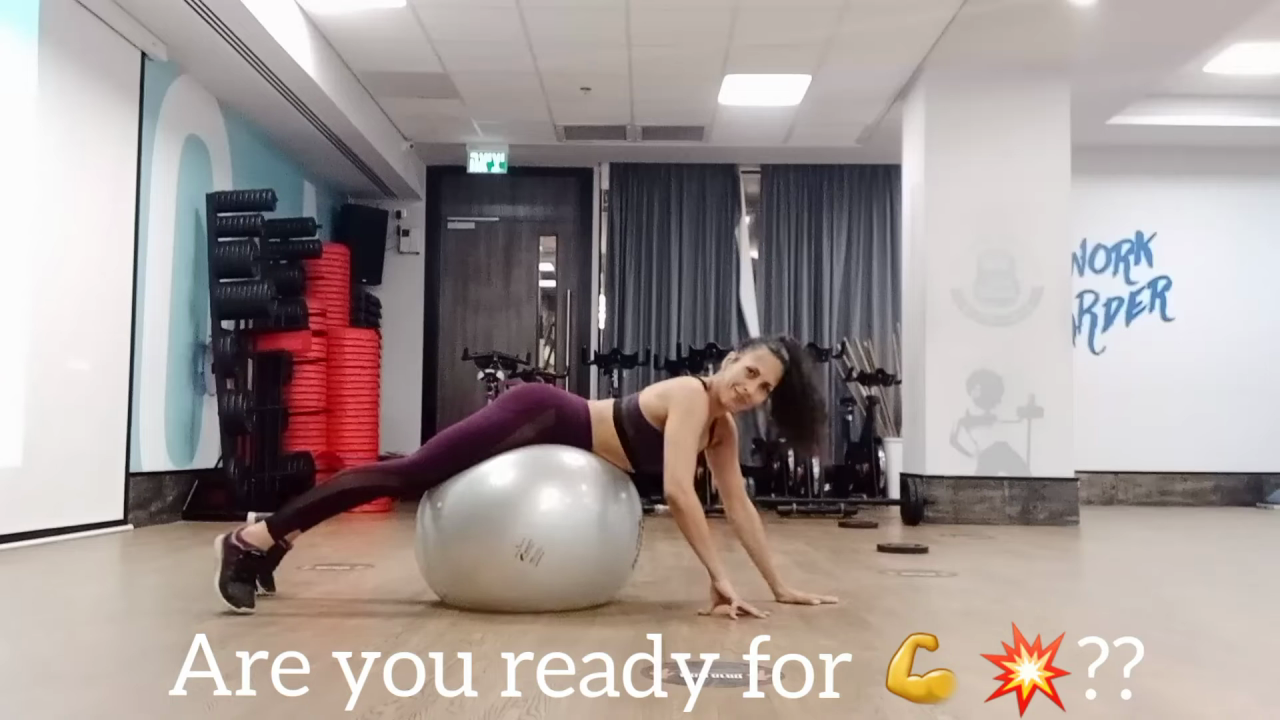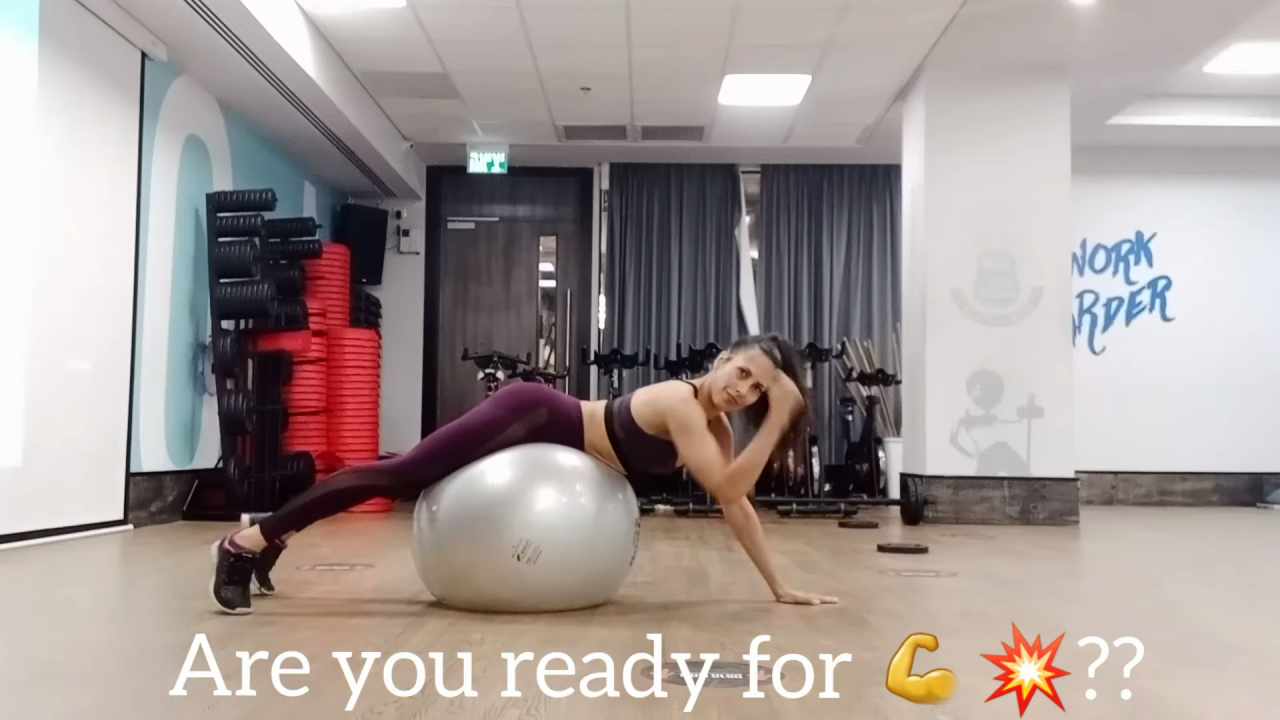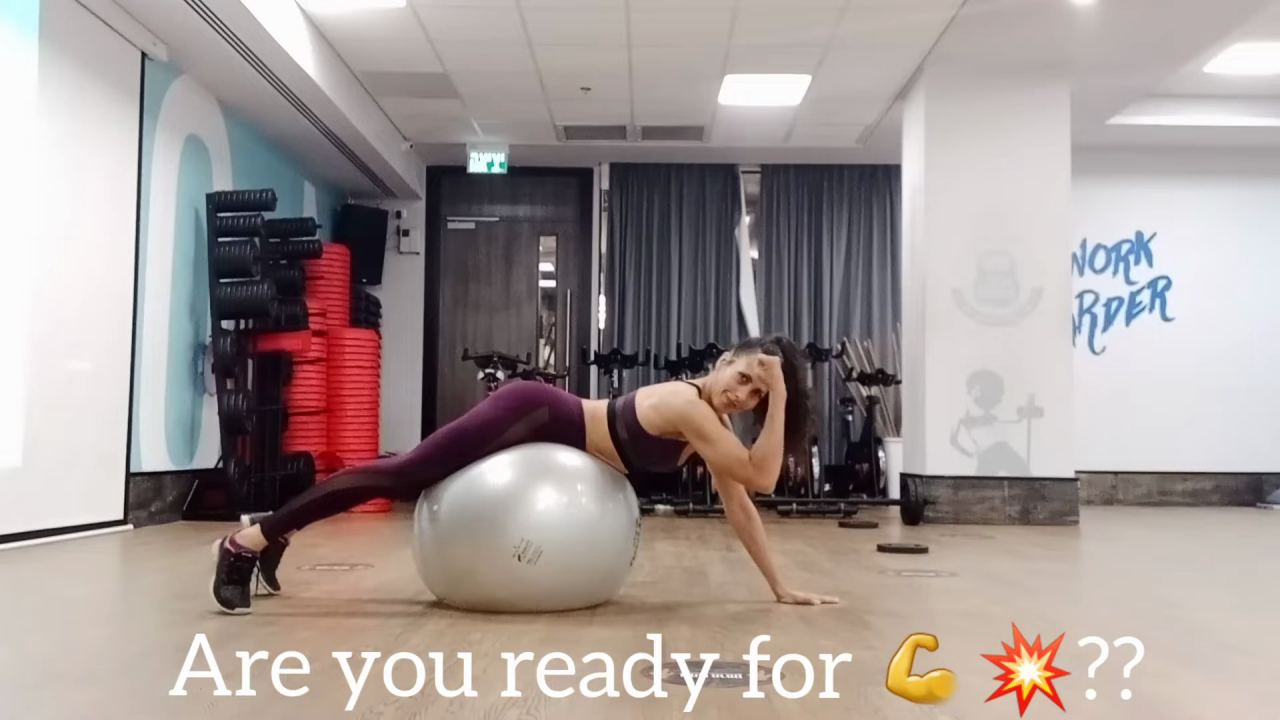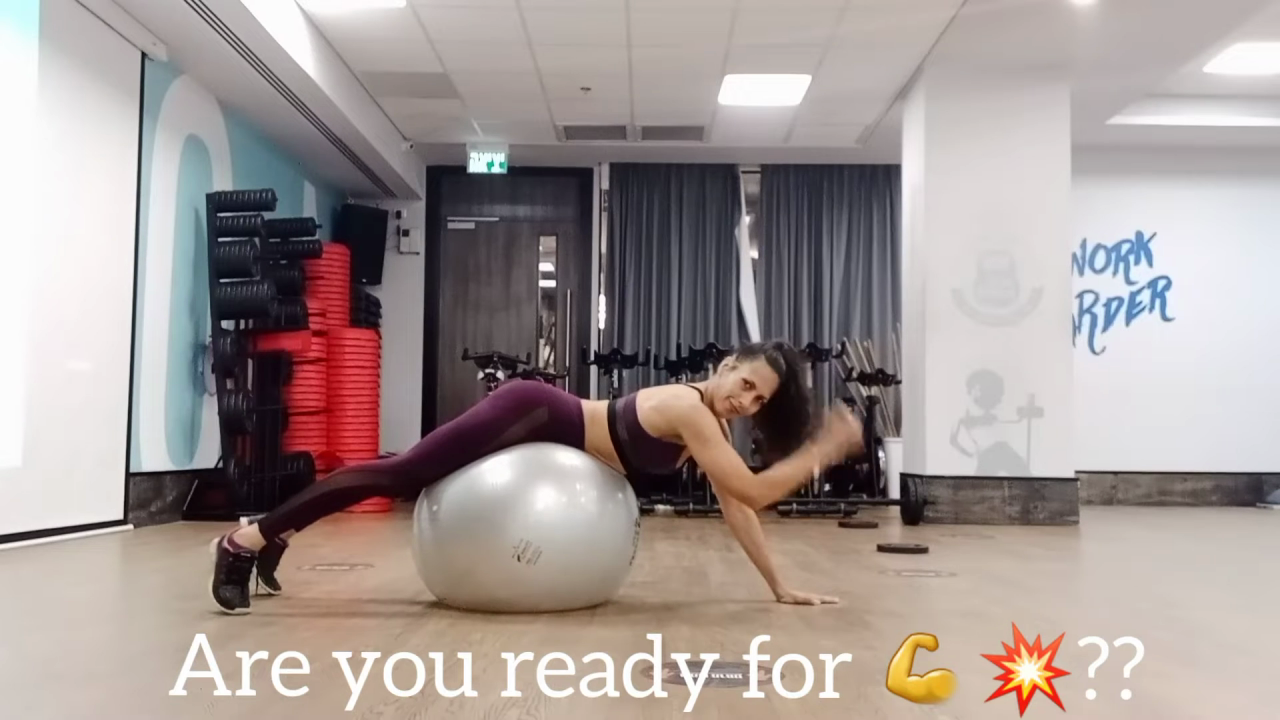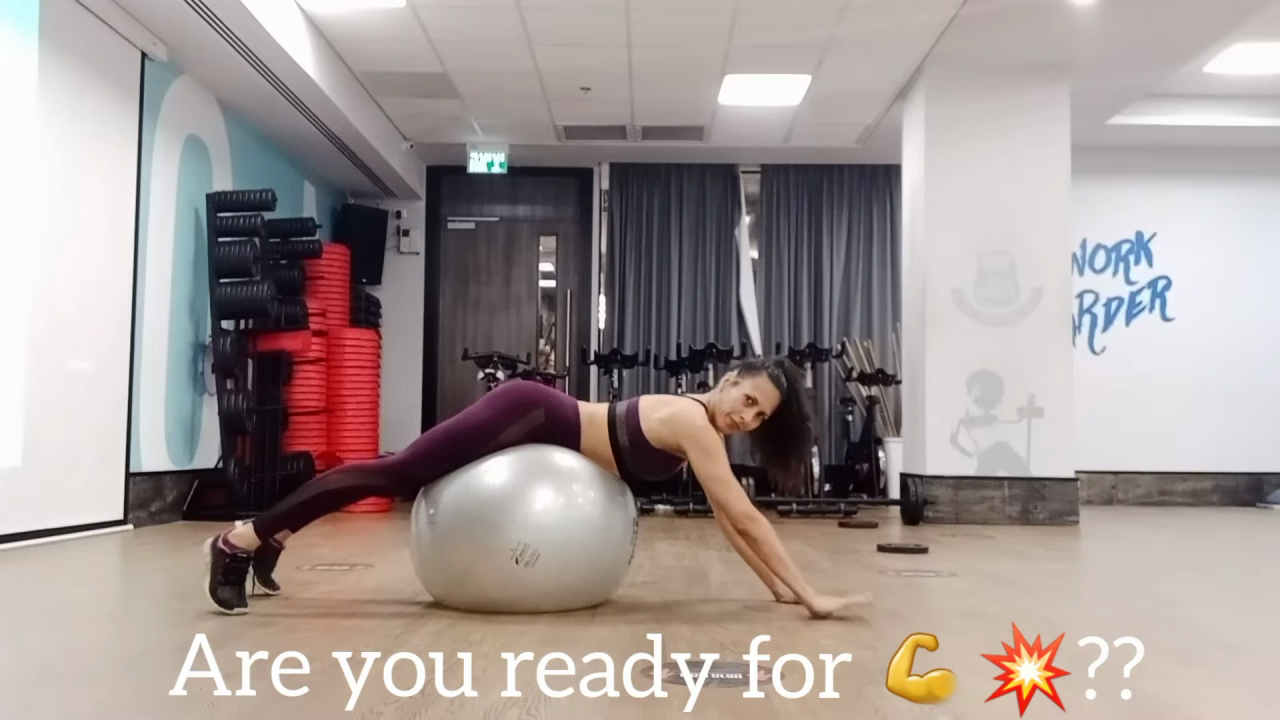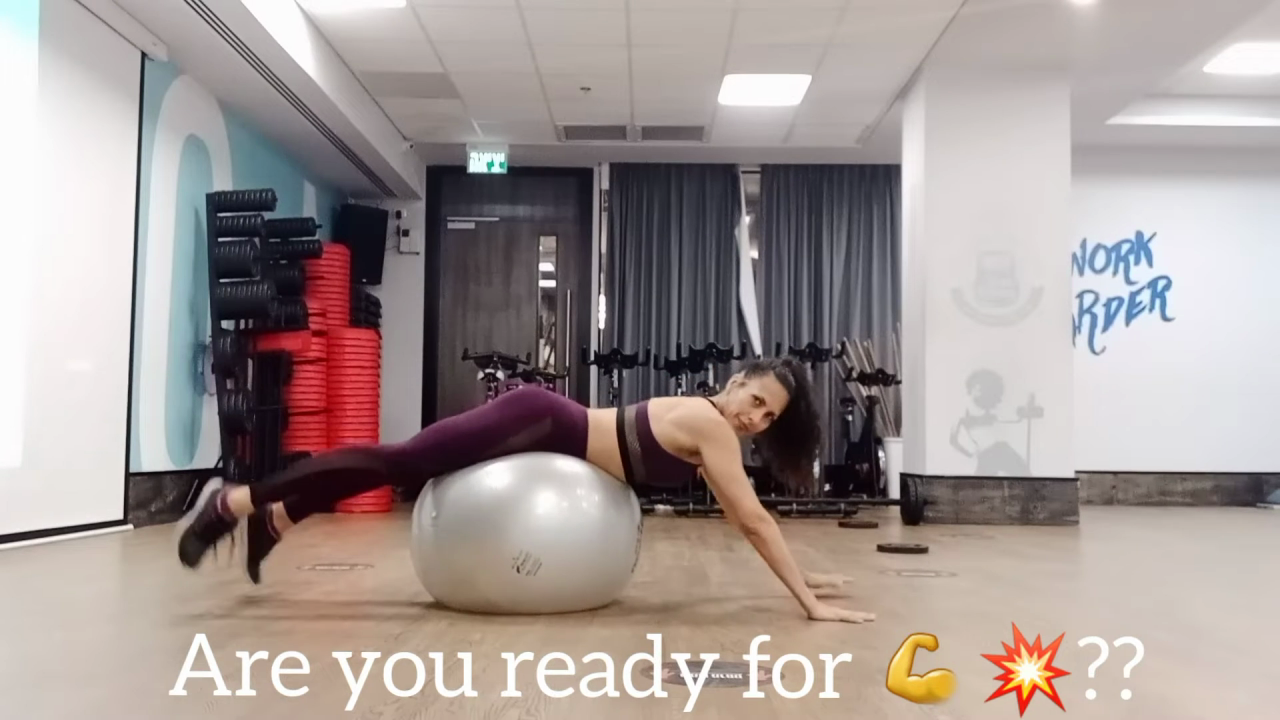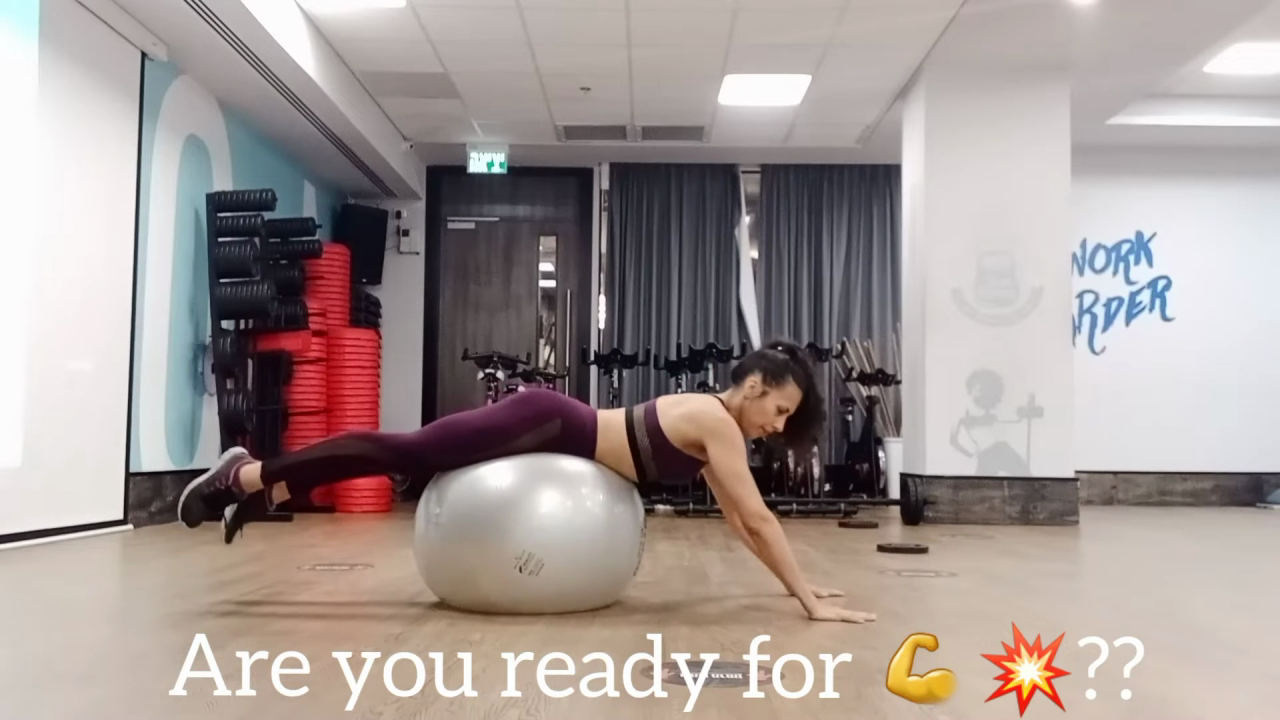
dt=0.5s
person 1, frame 1
left shoulder: (721, 429)
right shoulder: (691, 396)
left elbow: (738, 507)
right elbow: (677, 492)
left wrist: (780, 586)
right wrist: (717, 577)
left hip: (554, 438)
right hip: (537, 417)
left knee: (417, 476)
right knee: (406, 476)
left ankle: (279, 535)
right ankle: (252, 539)
person 1, frame 2
left shoulder: (715, 422)
right shoulder: (682, 402)
left elbow: (733, 504)
right elbow: (730, 488)
left wrist: (781, 587)
right wrist: (778, 420)
left hip: (546, 436)
right hip: (529, 418)
left knee: (411, 480)
right knee: (398, 475)
left ankle: (273, 534)
right ankle: (248, 540)
person 1, frame 3
left shoulder: (712, 419)
right shoulder: (690, 406)
left elbow: (738, 502)
right elbow: (761, 477)
left wrist: (781, 587)
right wrist: (782, 399)
left hip: (545, 430)
right hip: (531, 417)
left knee: (411, 478)
right knee: (399, 476)
left ankle: (273, 531)
right ankle: (247, 540)
person 1, frame 4
left shoulder: (713, 421)
right shoulder: (691, 409)
left elbow: (736, 507)
right elbow: (757, 492)
left wrist: (781, 587)
right wrist: (828, 448)
left hip: (545, 429)
right hip: (531, 417)
left knee: (411, 475)
right knee: (400, 474)
left ankle: (275, 534)
right ankle: (248, 538)
person 1, frame 5
left shoulder: (705, 427)
right shoulder: (694, 422)
left elbow: (728, 521)
right elbow: (745, 517)
left wrist: (777, 587)
right wrist: (808, 596)
left hip: (540, 429)
right hip: (528, 416)
left knee: (407, 475)
right knee: (397, 474)
left ankle: (271, 535)
right ankle: (240, 540)
person 1, frame 6
left shoulder: (712, 431)
right shoulder: (709, 423)
left elbow: (739, 518)
right elbow: (755, 519)
left wrist: (800, 576)
right wrist: (811, 602)
left hip: (547, 434)
right hip: (539, 425)
left knee: (405, 469)
right knee: (396, 461)
left ankle: (274, 517)
right ankle: (236, 500)
person 1, frame 7
left shoulder: (711, 423)
right shoulder: (715, 422)
left elbow: (739, 520)
right elbow: (759, 519)
left wrist: (795, 583)
right wrist: (810, 601)
left hip: (554, 430)
right hip: (546, 426)
left knee: (405, 458)
right knee: (401, 452)
left ankle: (264, 490)
right ankle: (246, 476)
